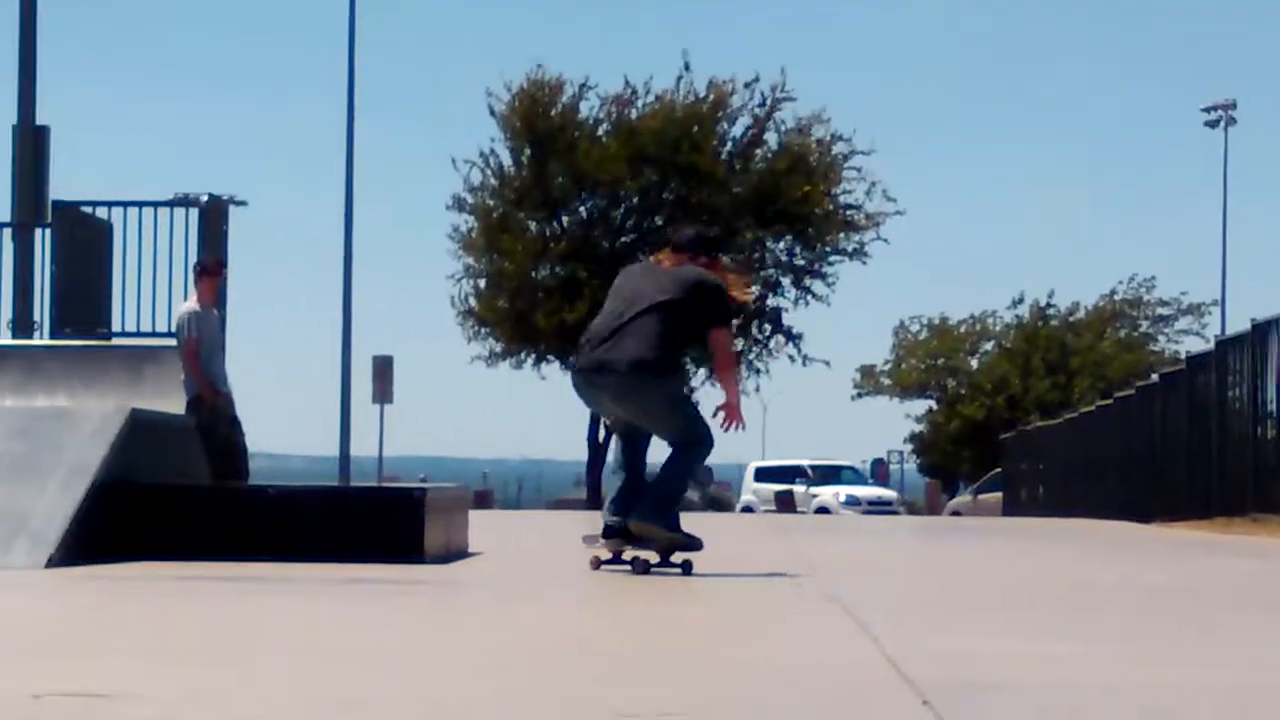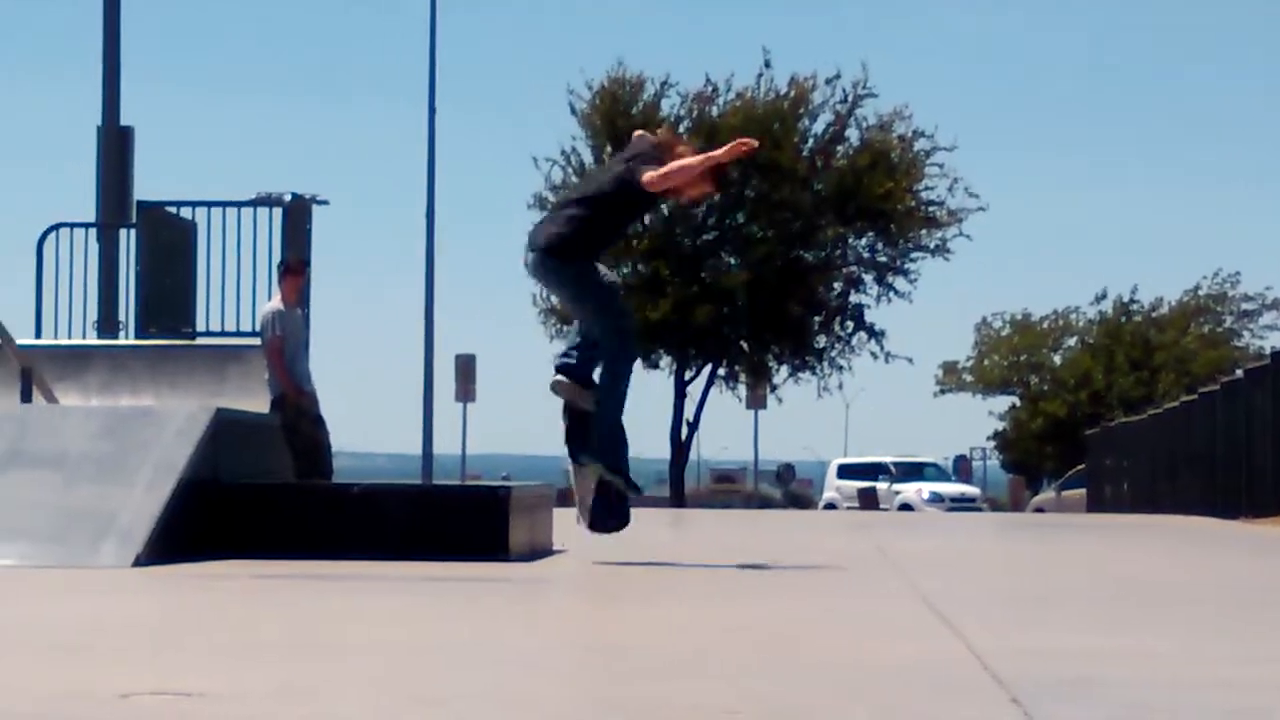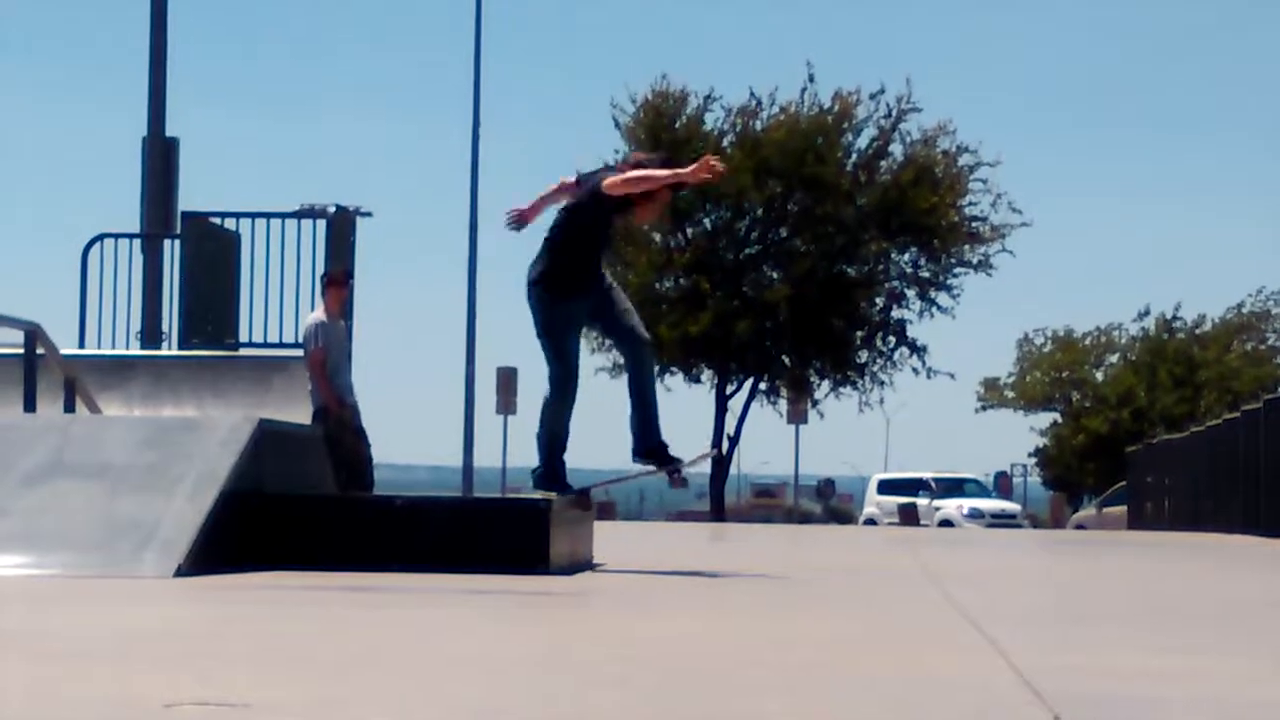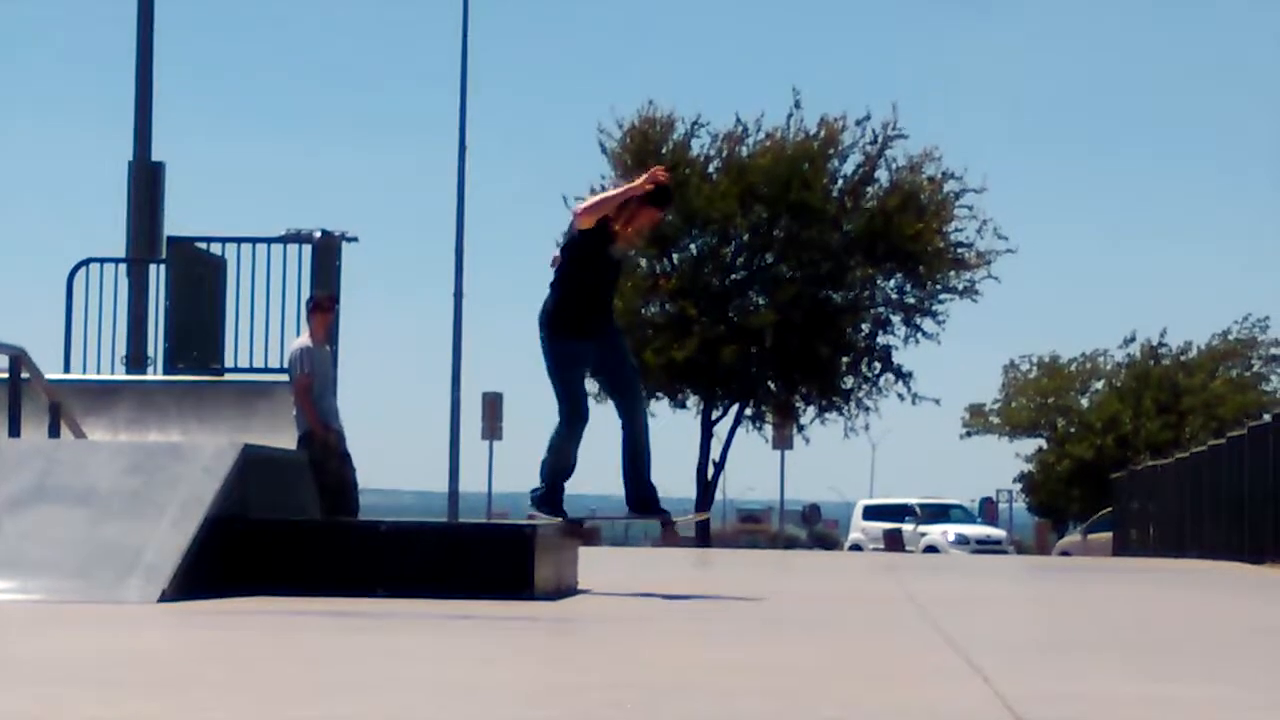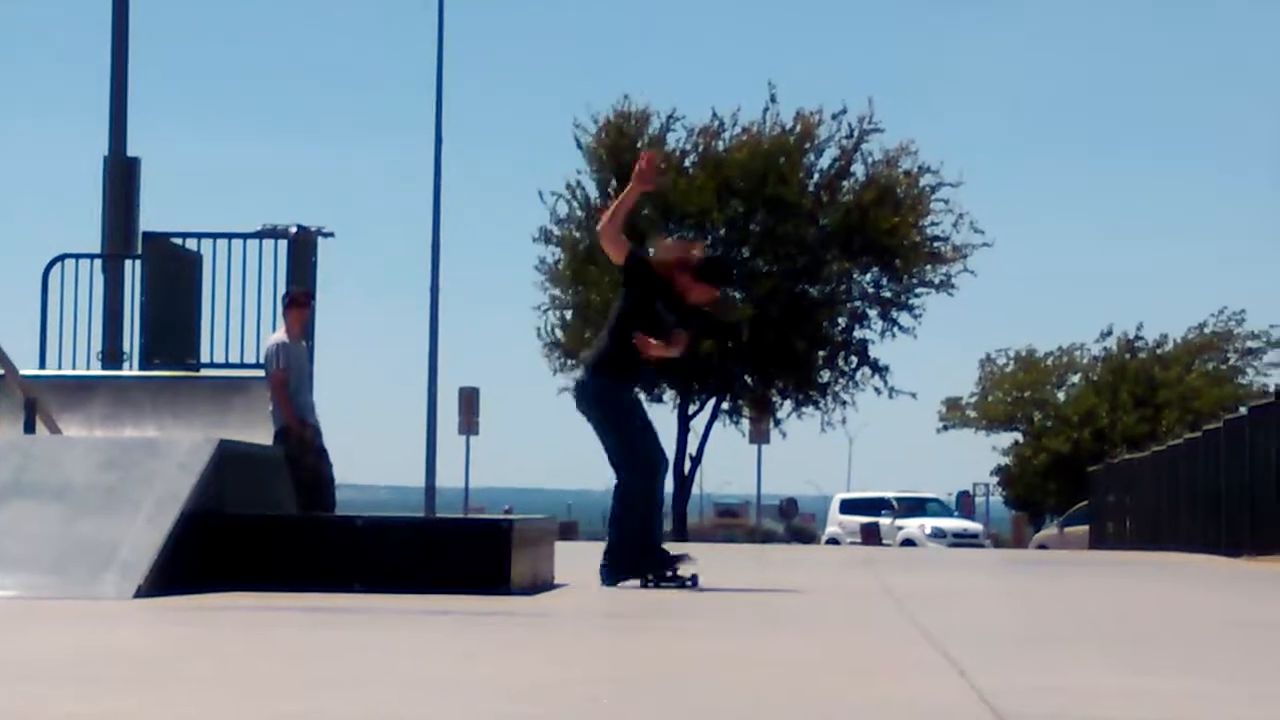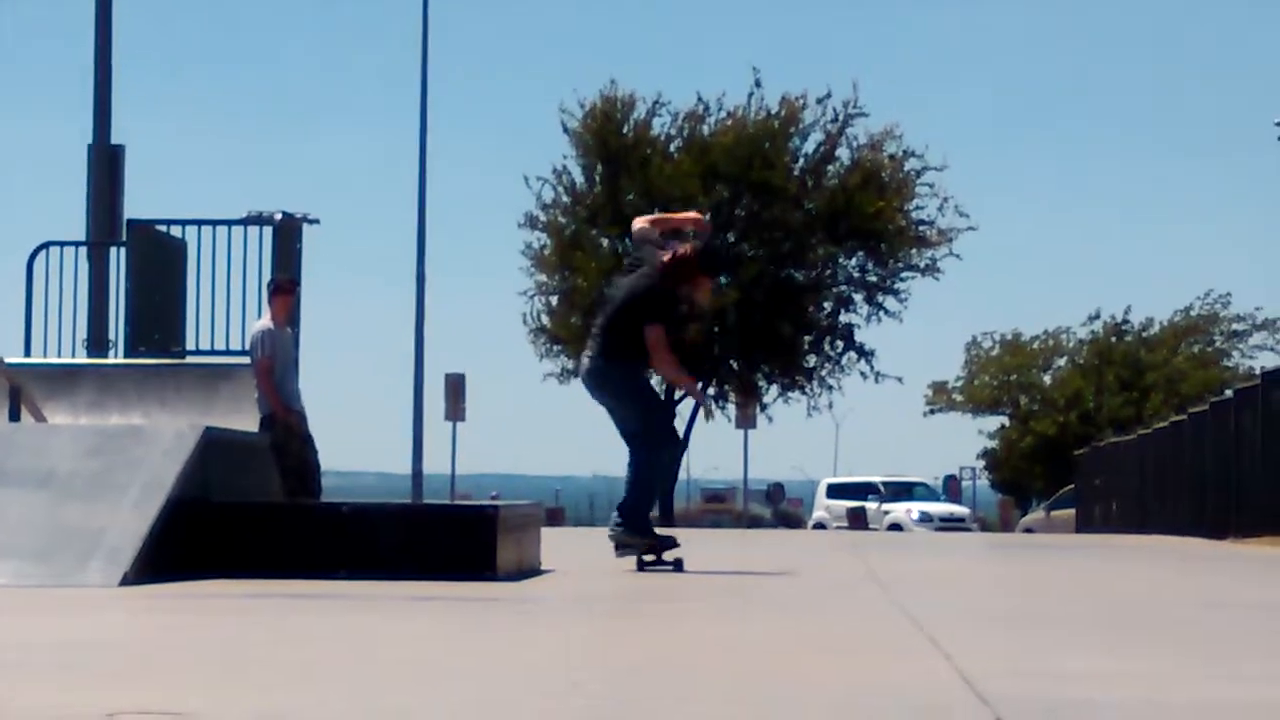
dt=0.5s
person 1, frame 1
left shoulder: (632, 272)
right shoulder: (708, 285)
right elbow: (724, 361)
left wrist: (611, 406)
right wrist: (732, 402)
left hip: (584, 374)
right hip: (639, 376)
left knee: (632, 431)
right knee: (695, 441)
left ankle: (617, 518)
right ankle: (653, 513)
person 1, frame 2
left shoulder: (644, 150)
right shoulder: (646, 169)
left elbow: (640, 135)
right elbow: (659, 178)
right wrist: (716, 155)
left hip: (553, 254)
right hip: (558, 253)
right knee: (620, 344)
left ankle: (572, 369)
right ankle: (605, 454)
person 1, frame 3
left shoulder: (600, 185)
right shoulder: (601, 192)
left elbow: (567, 185)
right elbow: (623, 181)
left wrist: (532, 209)
right wrist: (682, 175)
left hip: (590, 280)
right hip: (552, 289)
left knee: (639, 345)
right knee: (564, 382)
left ankle: (649, 446)
right ankle: (549, 475)
person 1, frame 4
left shoulder: (622, 233)
right shoulder: (597, 227)
right elbow: (582, 213)
right wrist: (635, 187)
left hip: (601, 327)
right hip: (563, 330)
left knee: (635, 408)
right knee: (574, 416)
left ankle: (641, 497)
right ankle: (547, 496)
person 1, frame 5
left shoulder: (684, 308)
right shoulder: (651, 275)
left elbow: (677, 348)
right elbow: (607, 232)
left wrist: (663, 348)
right wrist: (636, 186)
left hip: (618, 390)
right hip: (601, 386)
left knee: (653, 466)
right knee: (636, 471)
left ankle: (645, 553)
right ankle: (618, 563)
person 1, frame 6
left shoulder: (656, 264)
right shoulder: (660, 289)
left elbow: (640, 225)
right elbow: (658, 354)
left wrist: (682, 221)
right wrist: (693, 388)
left hip: (600, 364)
right hip: (615, 368)
left knee: (649, 444)
right knee: (666, 445)
left ankle: (632, 528)
right ankle: (630, 523)
person 2, frame 1
left shoulder: (213, 313)
right shoulder: (190, 313)
right elbow: (190, 358)
left wrist: (223, 393)
right wrist: (210, 395)
left hip: (220, 396)
right hip: (203, 398)
left knee: (235, 453)
right knee: (211, 456)
person 2, frame 2
left shoulder: (297, 312)
right shoulder: (274, 312)
right elbow: (274, 357)
left wrist: (308, 392)
right wrist: (294, 395)
left hip: (304, 395)
right hip: (288, 398)
left knee: (320, 451)
right knee: (298, 455)
person 2, frame 3
left shoulder: (340, 323)
right shoulder: (317, 324)
right elbow: (317, 370)
left wrist: (349, 404)
right wrist: (336, 407)
left hip: (346, 406)
right hip: (330, 410)
left knee: (361, 463)
right knee: (339, 468)
person 2, frame 4
left shoulder: (326, 349)
right shoulder: (302, 349)
right elbow: (302, 395)
left wrist: (335, 430)
right wrist: (321, 432)
left hip: (331, 432)
right hip: (315, 435)
left knee: (346, 488)
right knee: (324, 492)
person 2, frame 5
left shoulder: (302, 344)
right shoulder: (278, 344)
right elbow: (278, 390)
left wrist: (311, 425)
right wrist: (297, 428)
left hip: (308, 427)
right hip: (291, 430)
left knee: (323, 483)
right knee: (299, 488)
person 2, frame 6
left shoulder: (287, 331)
right shoulder: (263, 331)
right elbow: (263, 376)
left wrist: (296, 411)
right wrist: (282, 413)
left hip: (293, 413)
right hip: (277, 416)
left knee: (308, 469)
right knee: (286, 474)
